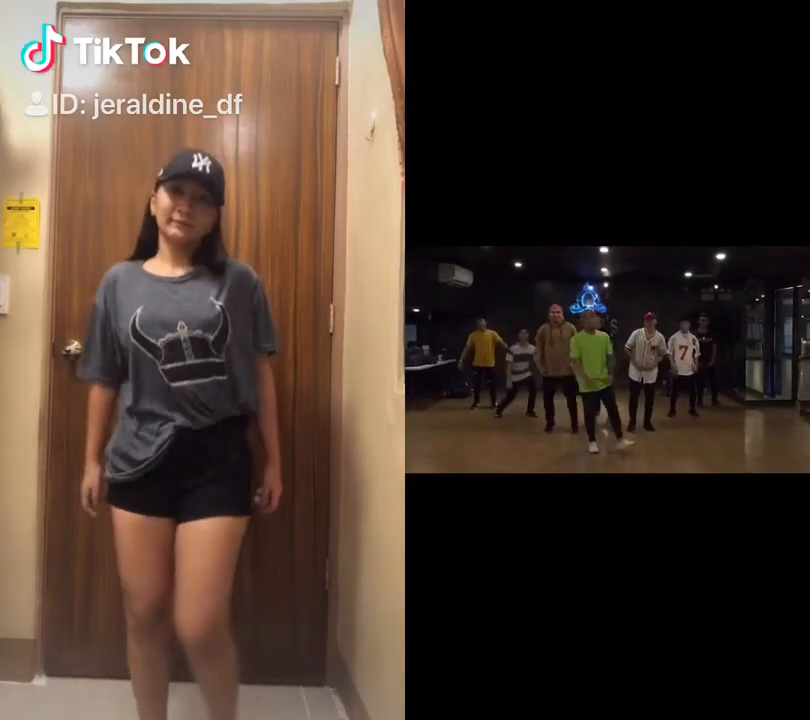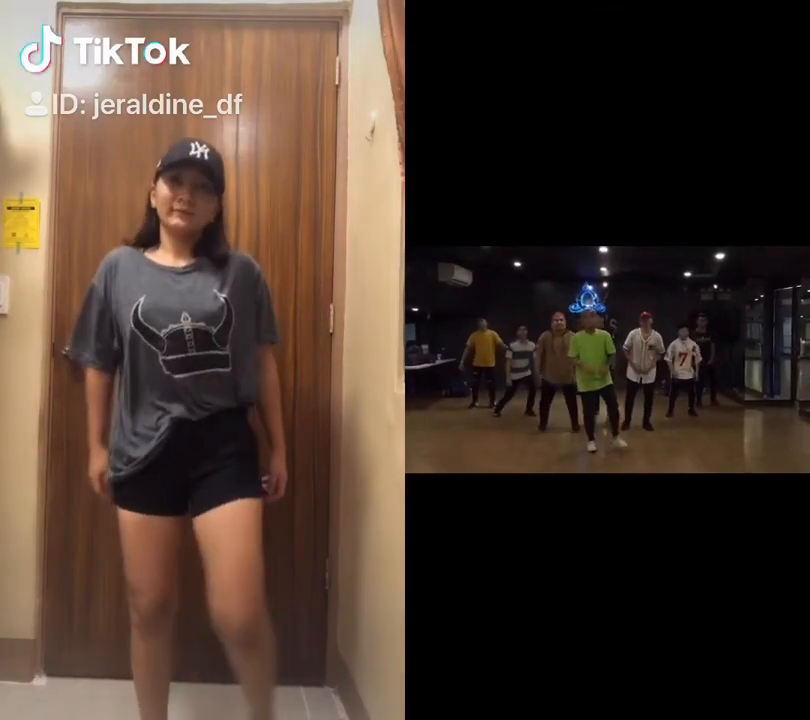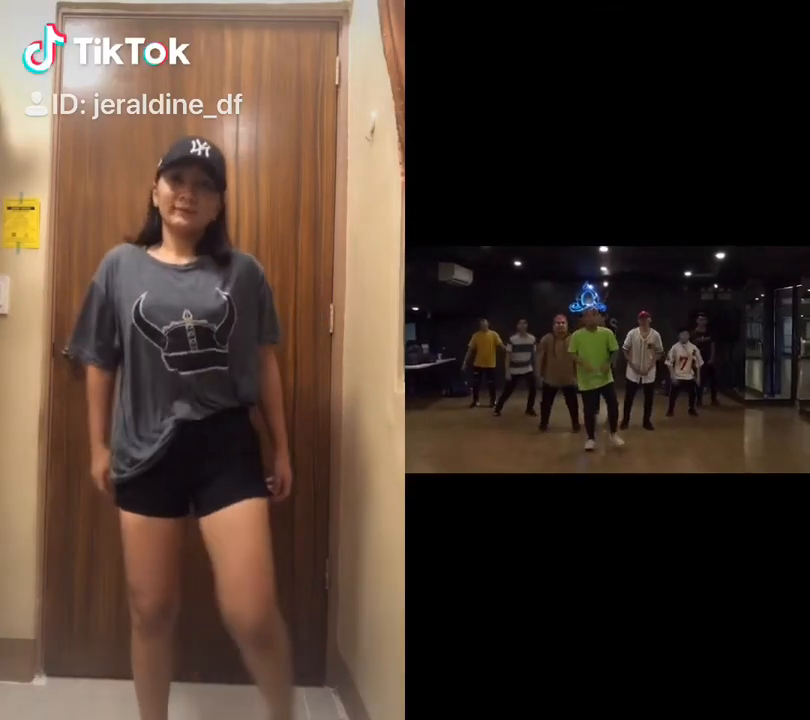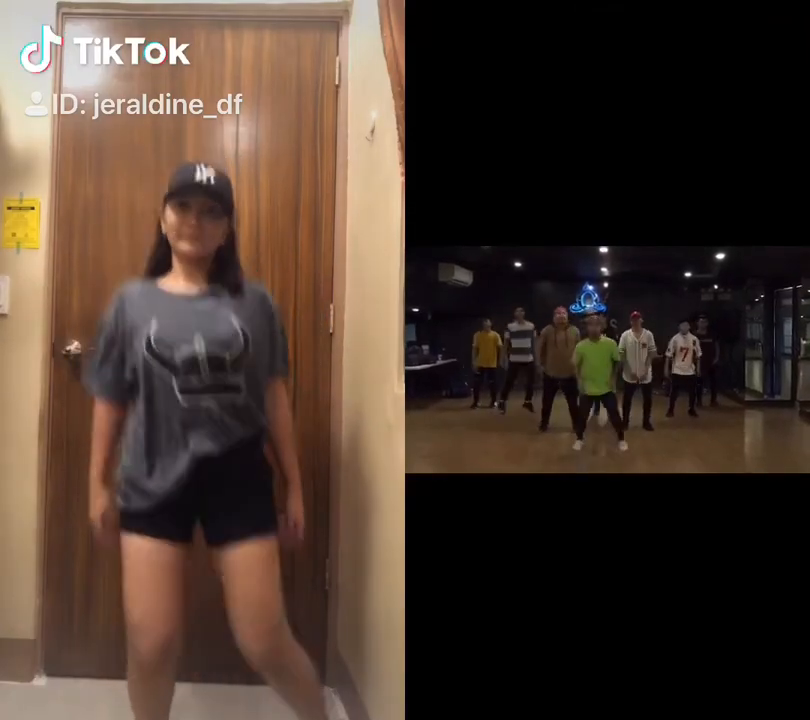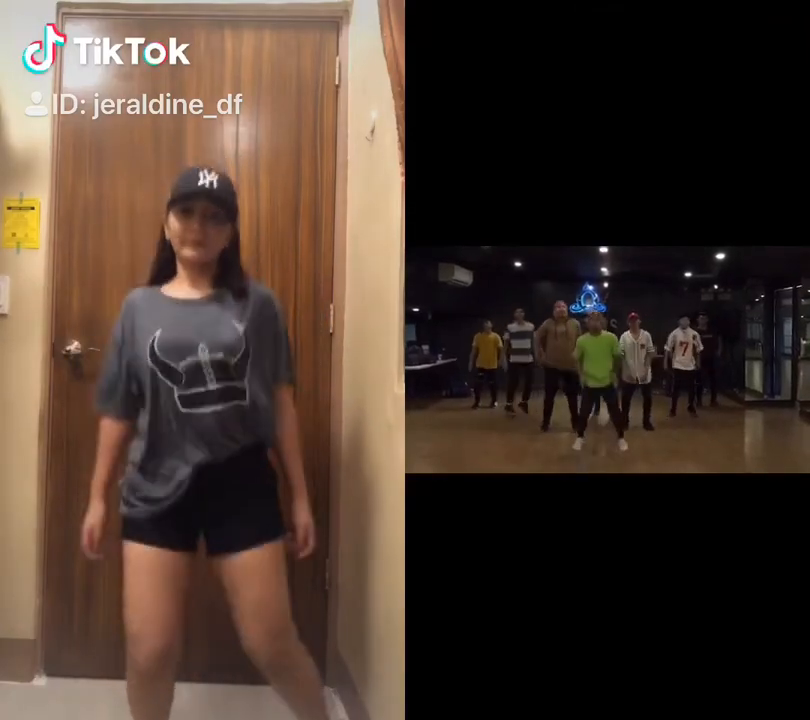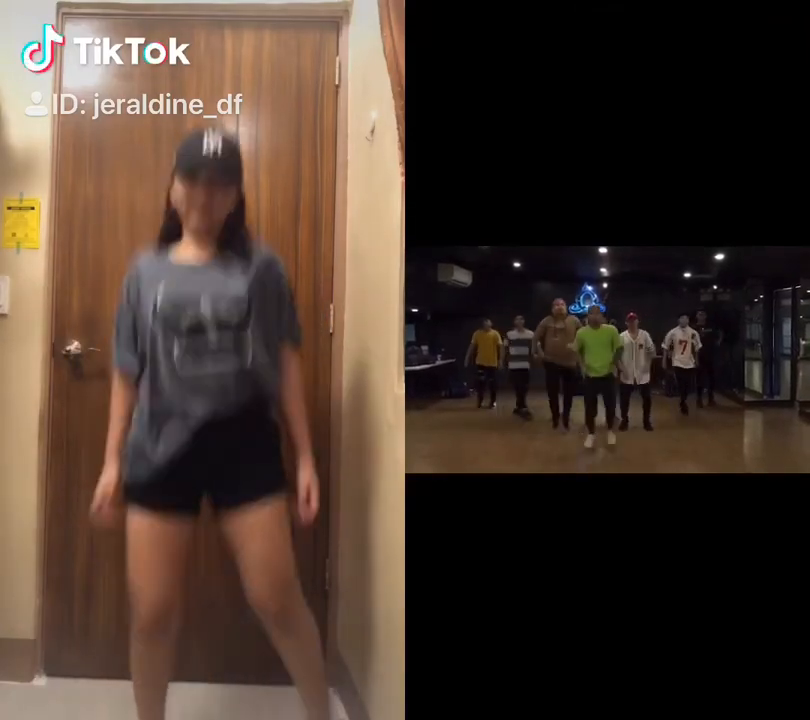
dt=0.1s
person 1, frame 1
left shoulder: (238, 282)
right shoulder: (120, 282)
left elbow: (260, 374)
right elbow: (104, 379)
left wrist: (274, 460)
right wrist: (92, 460)
left hip: (217, 460)
right hip: (140, 461)
left knee: (200, 625)
right knee: (144, 614)
person 1, frame 2
left shoulder: (240, 273)
right shoulder: (118, 269)
left elbow: (263, 363)
right elbow: (98, 364)
left wrist: (278, 448)
right wrist: (97, 446)
left hip: (223, 447)
right hip: (143, 452)
left knee: (239, 614)
right knee: (150, 609)
person 1, frame 3
left shoulder: (242, 272)
right shoulder: (120, 266)
left elbow: (265, 363)
right elbow: (100, 362)
left wrist: (281, 448)
right wrist: (99, 444)
left hip: (226, 447)
right hip: (146, 453)
left knee: (251, 614)
right knee: (151, 611)
person 1, frame 4
left shoulder: (252, 302)
right shoulder: (133, 300)
left elbow: (276, 398)
right elbow: (110, 398)
left wrist: (294, 486)
right wrist: (98, 482)
left hip: (238, 479)
right hip: (154, 483)
left knee: (266, 645)
right knee: (150, 645)
person 1, frame 5
left shoulder: (256, 305)
right shoulder: (139, 307)
left elbow: (281, 404)
right elbow: (118, 411)
left wrist: (300, 495)
right wrist: (96, 499)
left hip: (241, 485)
right hip: (157, 491)
left knee: (272, 646)
right knee: (148, 653)
person 1, frame 6
left shoulder: (261, 268)
right shoulder: (146, 271)
left elbow: (287, 362)
right elbow: (127, 370)
left wrist: (305, 455)
right wrist: (111, 461)
left hip: (244, 445)
right hip: (160, 452)
left knee: (277, 602)
right knee: (151, 615)
